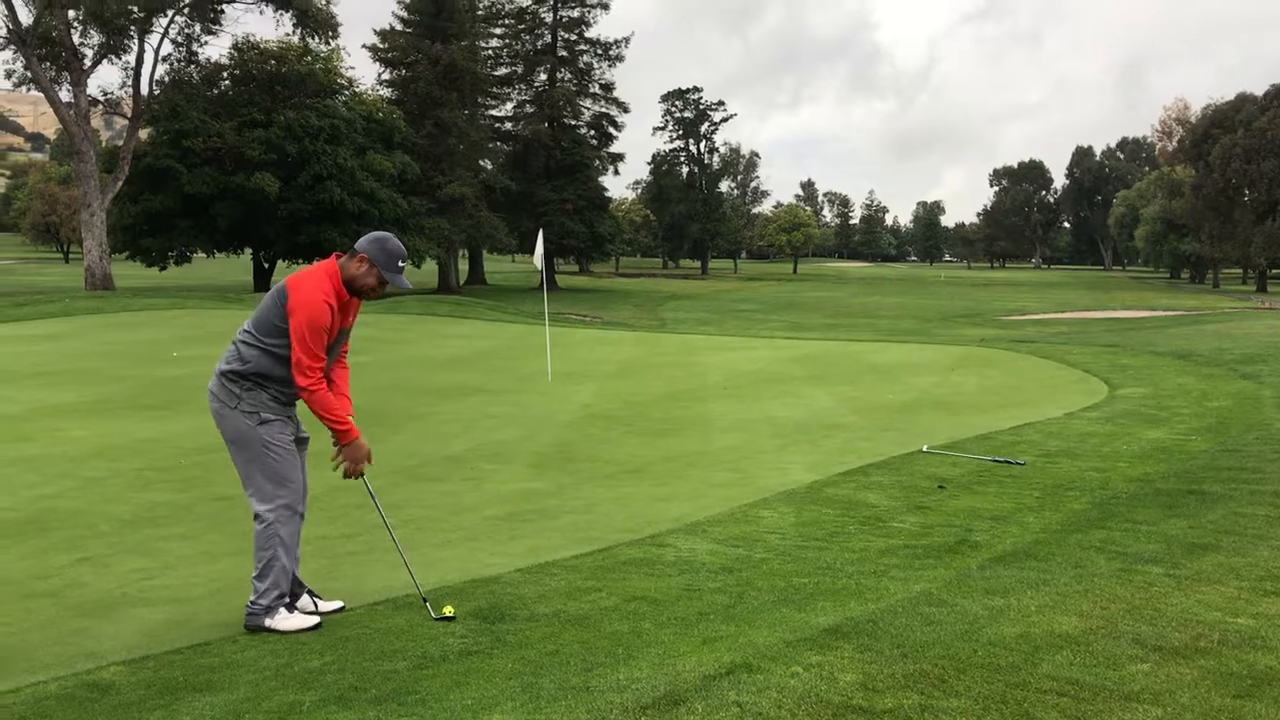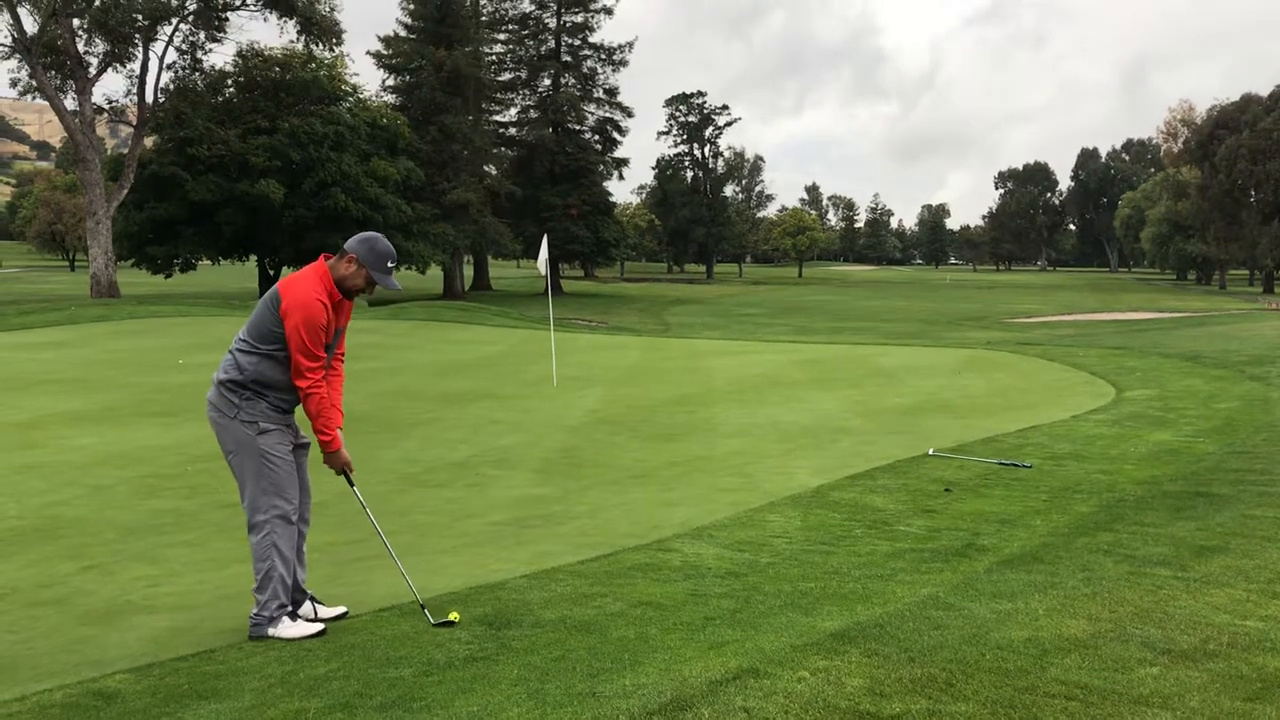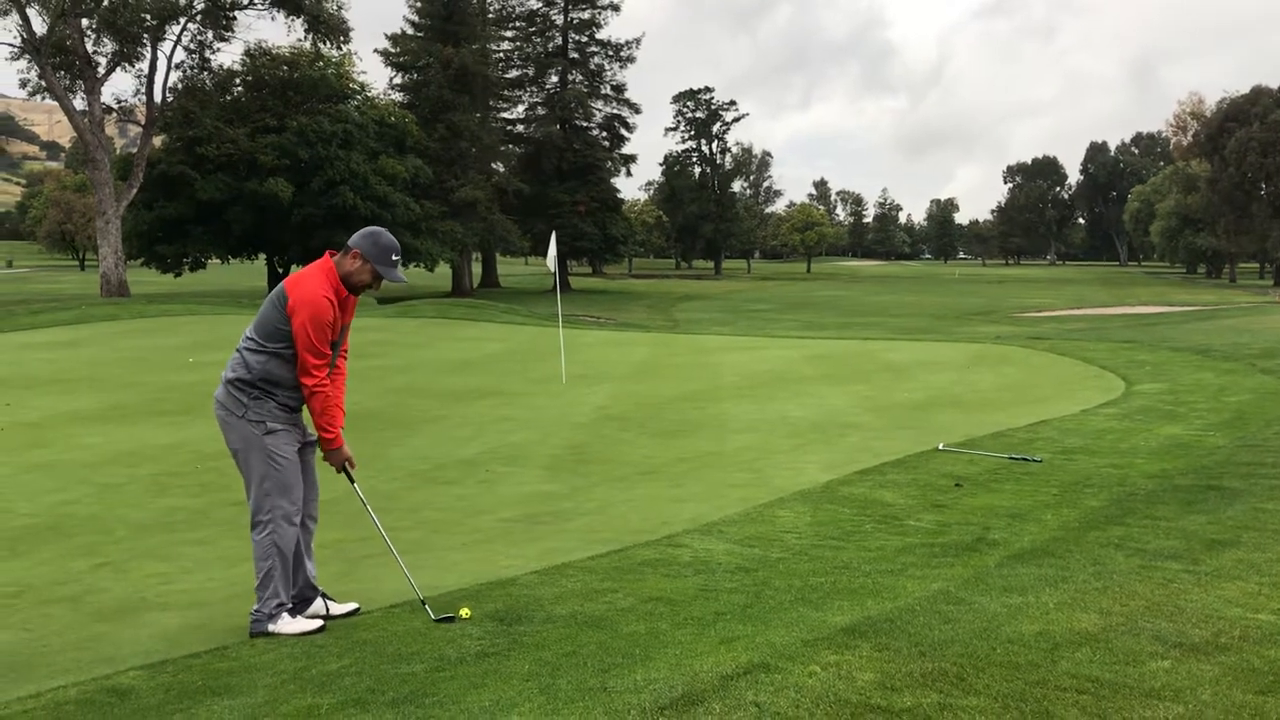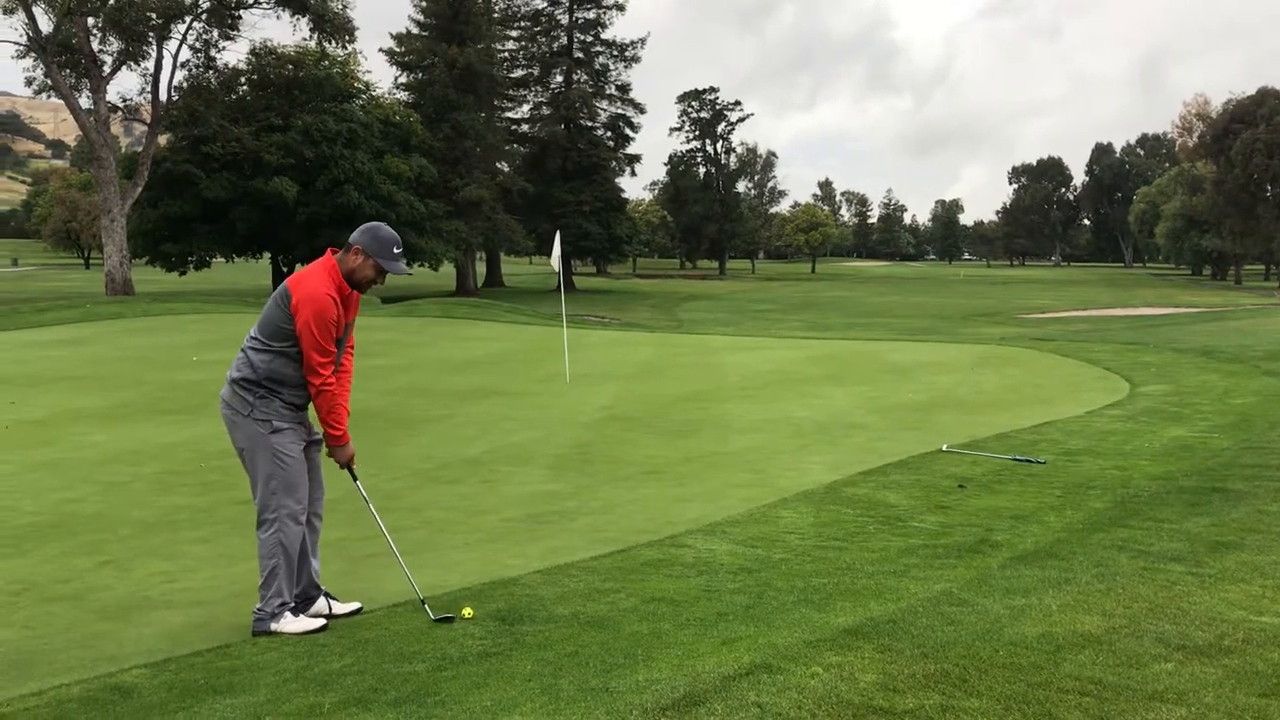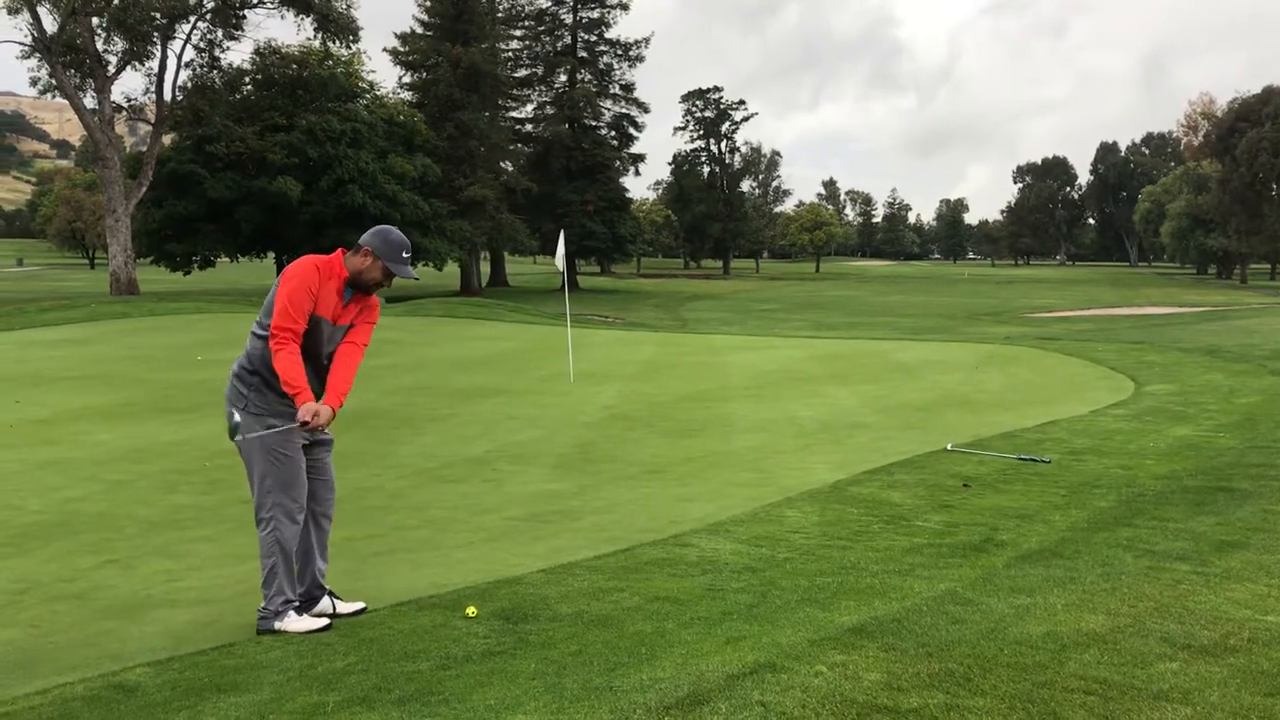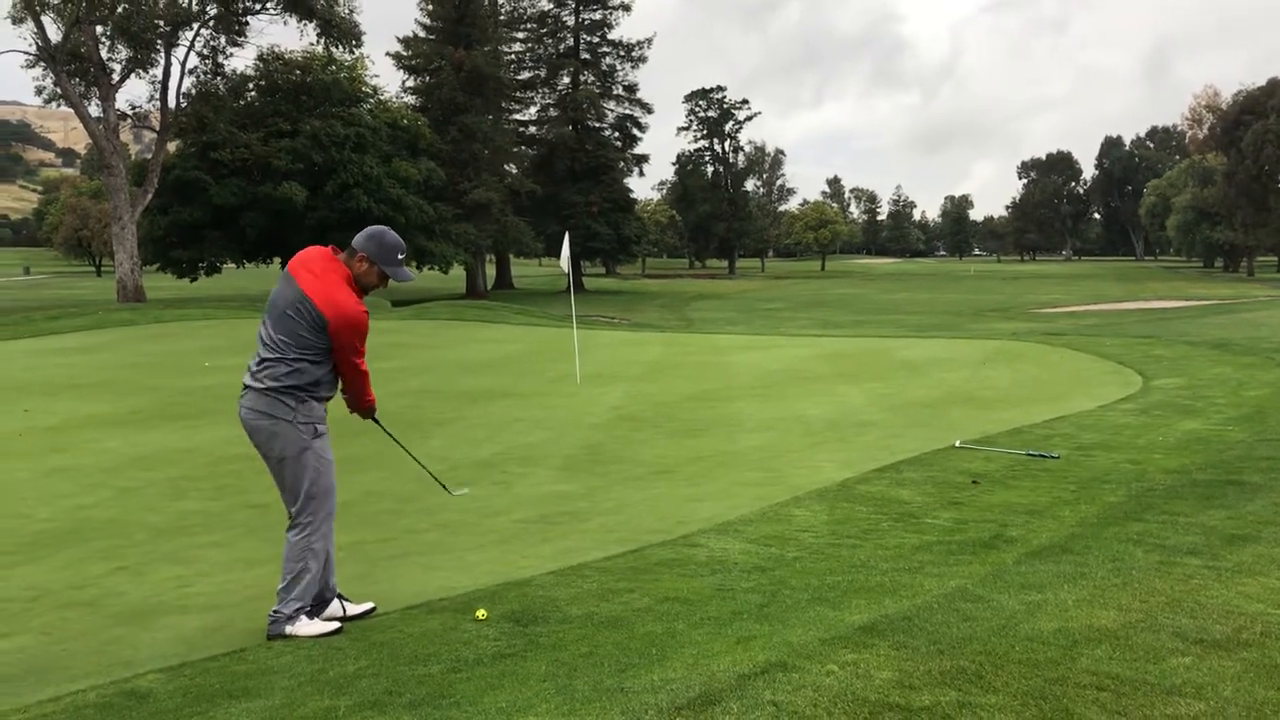
dt=0.7s
person 1, frame 1
left shoulder: (349, 293)
right shoulder: (314, 296)
left elbow: (336, 359)
right elbow: (309, 380)
left wrist: (344, 417)
right wrist: (350, 436)
left hip: (274, 399)
right hip: (245, 397)
left knee: (291, 497)
right knee: (279, 500)
left ankle: (287, 591)
right ankle: (266, 605)
person 1, frame 2
left shoulder: (340, 294)
right shoulder: (307, 298)
left elbow: (333, 362)
right elbow: (309, 380)
left wrist: (335, 427)
right wrist: (331, 444)
left hip: (274, 407)
right hip: (244, 406)
left knee: (295, 506)
right knee: (274, 508)
left ankle: (293, 600)
right ankle: (269, 615)
person 1, frame 3
left shoulder: (344, 290)
right shoulder: (314, 296)
left elbow: (336, 361)
right elbow: (314, 378)
left wrist: (335, 426)
right wrist: (333, 441)
left hip: (282, 406)
right hip: (253, 406)
left knee: (302, 505)
right knee: (279, 508)
left ankle: (303, 597)
right ankle: (270, 612)
person 1, frame 4
left shoulder: (348, 290)
right shoulder: (317, 293)
left elbow: (343, 359)
right elbow: (320, 376)
left wrist: (338, 428)
right wrist: (340, 439)
left hip: (288, 405)
right hip: (259, 405)
left knee: (308, 504)
right knee: (284, 507)
left ankle: (307, 596)
right ankle: (273, 611)
person 1, frame 5
left shoulder: (368, 305)
right shoulder: (308, 271)
left elbow: (348, 357)
right elbow: (282, 341)
left wrist: (329, 405)
right wrist: (303, 398)
left hip: (305, 408)
right hip: (263, 401)
left knee: (319, 502)
right knee: (284, 507)
left ankle: (311, 595)
right ankle: (276, 609)
person 1, frame 6
left shoulder: (310, 257)
right shoulder: (345, 307)
right elbow: (352, 367)
left wrist: (354, 394)
right wrist: (366, 402)
left hip: (265, 402)
right hip: (288, 412)
left knee: (316, 507)
right knee: (314, 512)
left ankle: (321, 598)
right ankle: (288, 614)
